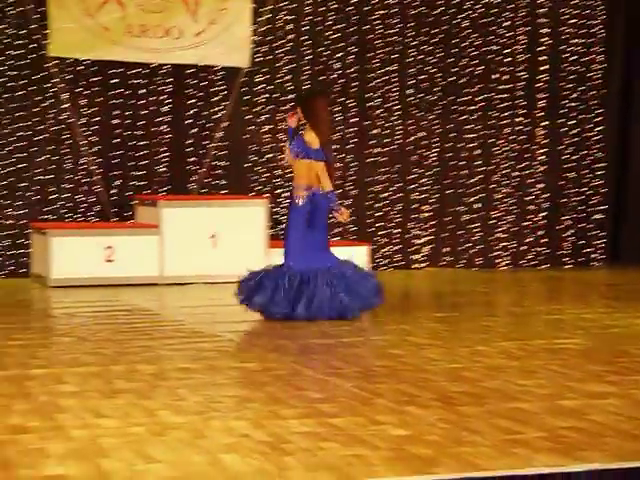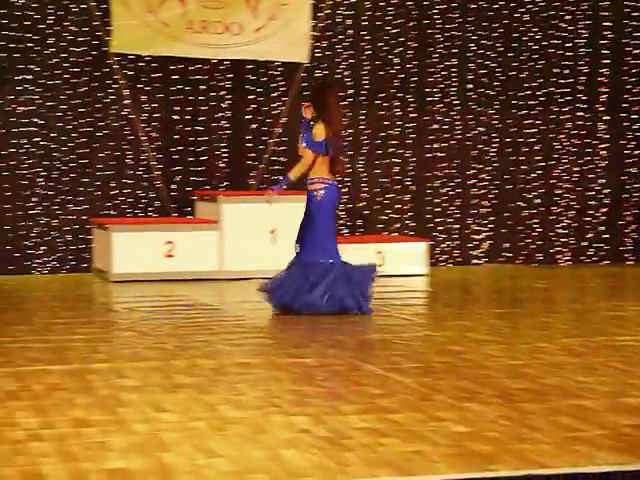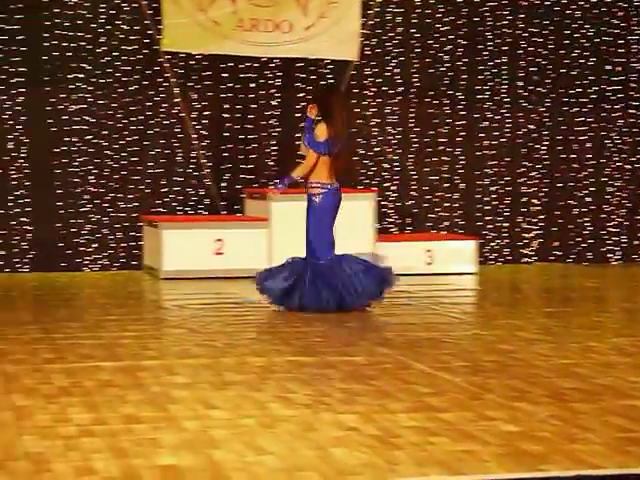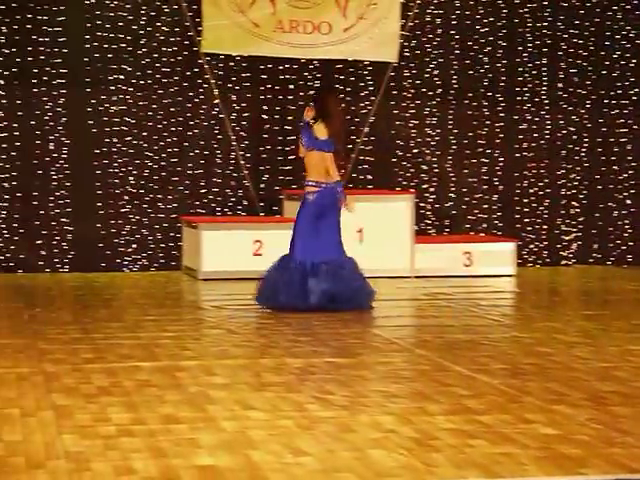
dt=0.3s
person 1, frame 1
left shoulder: (310, 135)
right shoulder: (307, 134)
left elbow: (321, 173)
right elbow: (290, 159)
left wrist: (335, 205)
right wrist: (290, 130)
left hip: (306, 198)
right hip: (308, 198)
left knee: (297, 254)
right knee: (317, 253)
left ankle: (290, 305)
person 1, frame 2
left shoulder: (320, 128)
right shoulder: (326, 127)
left elbow: (305, 163)
right elbow: (303, 150)
left wrist: (278, 186)
right wrist: (305, 120)
left hip: (321, 190)
right hip: (324, 191)
left knee: (322, 248)
right knee: (307, 245)
left ankle: (337, 298)
person 1, frame 3
left shoulder: (322, 128)
right shoulder: (332, 130)
left elbow: (308, 163)
right elbow: (305, 149)
left wrist: (281, 184)
right wrist: (309, 120)
left hip: (320, 192)
right hip: (329, 191)
left knee: (320, 249)
right knee: (318, 248)
left ankle: (362, 281)
right ankle: (321, 295)
person 1, frame 4
left shoulder: (319, 127)
right shoulder: (329, 128)
left elbow: (329, 162)
right elbow: (303, 152)
left wrist: (341, 193)
right wrist: (306, 122)
left hip: (316, 191)
right hip: (329, 192)
left knee: (302, 247)
right knee: (329, 248)
left ankle: (294, 295)
right ankle: (346, 295)
